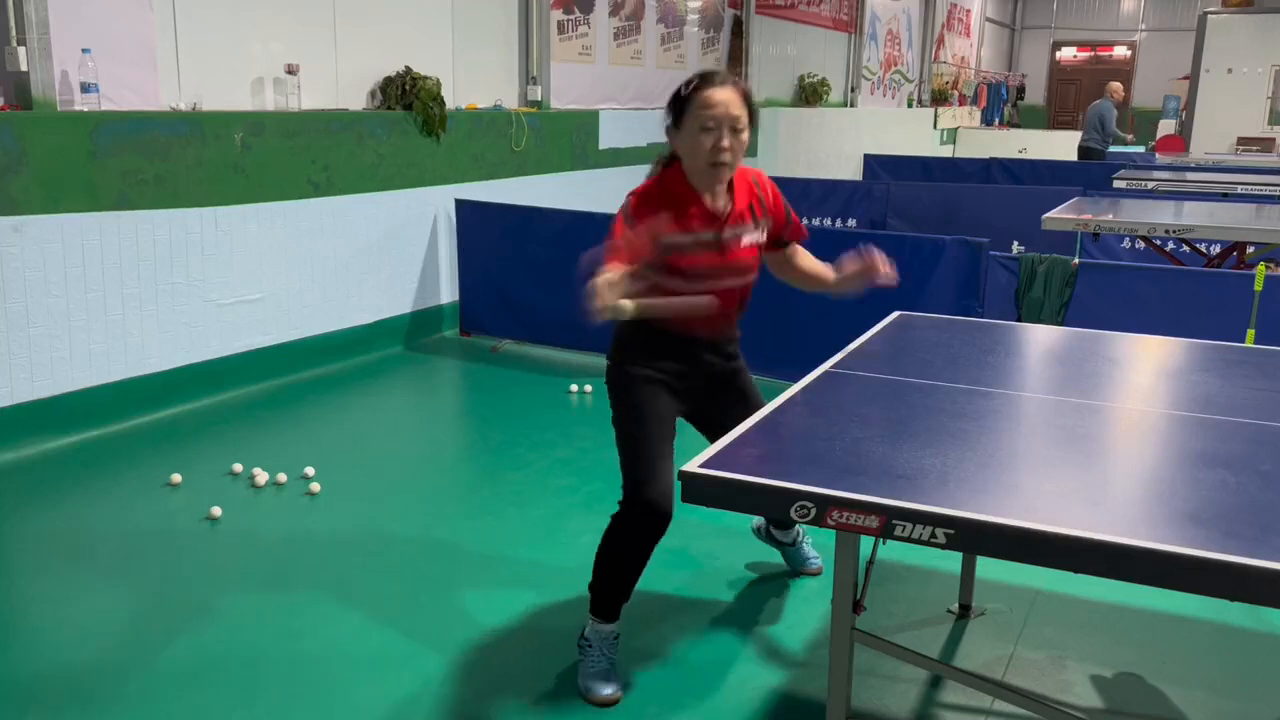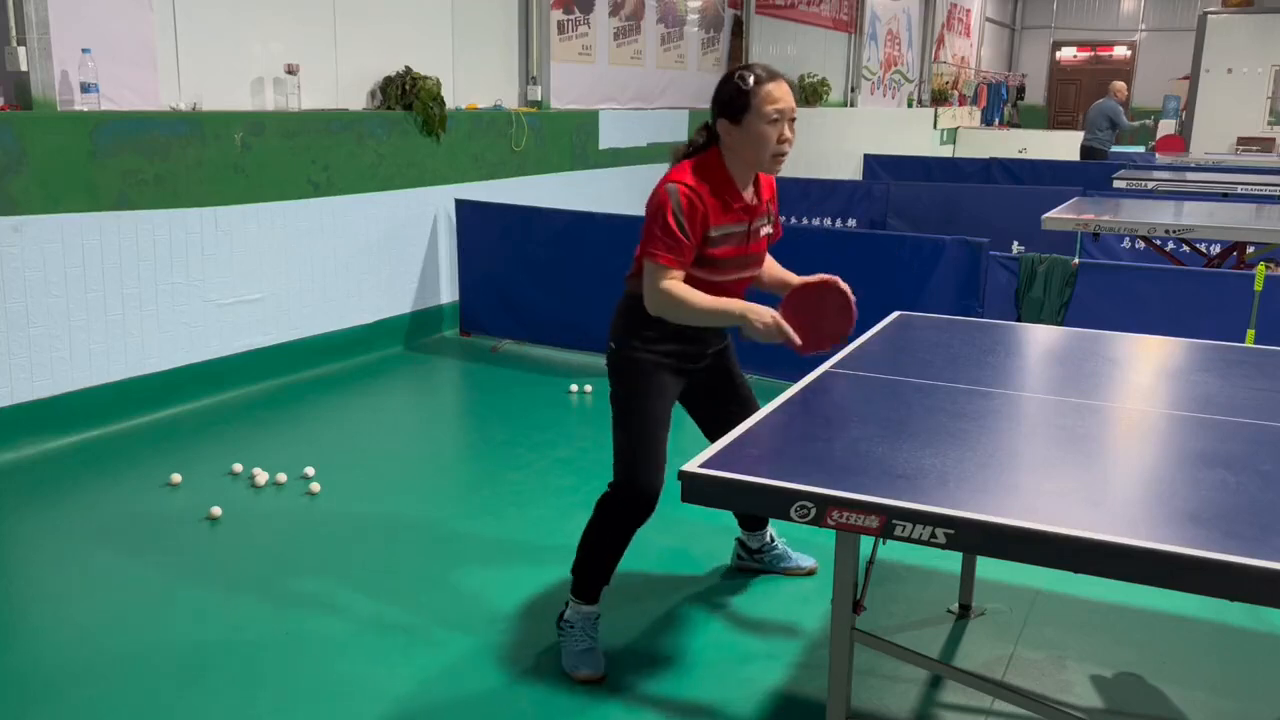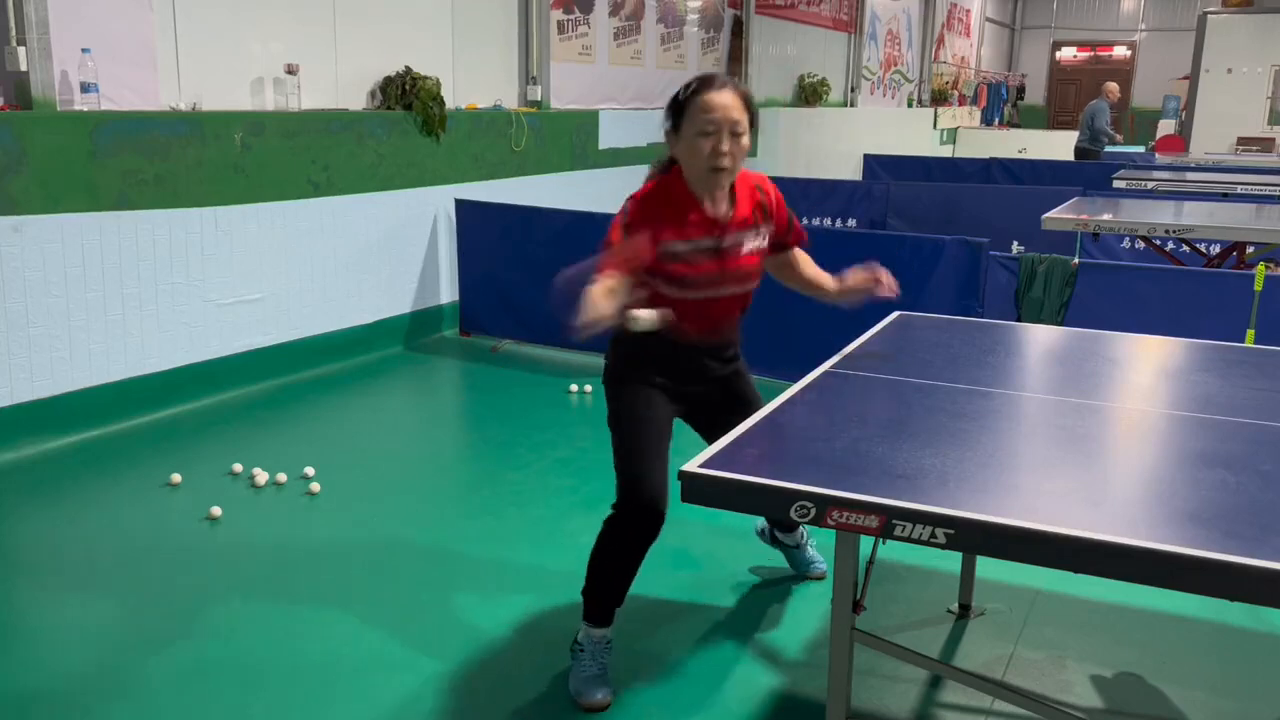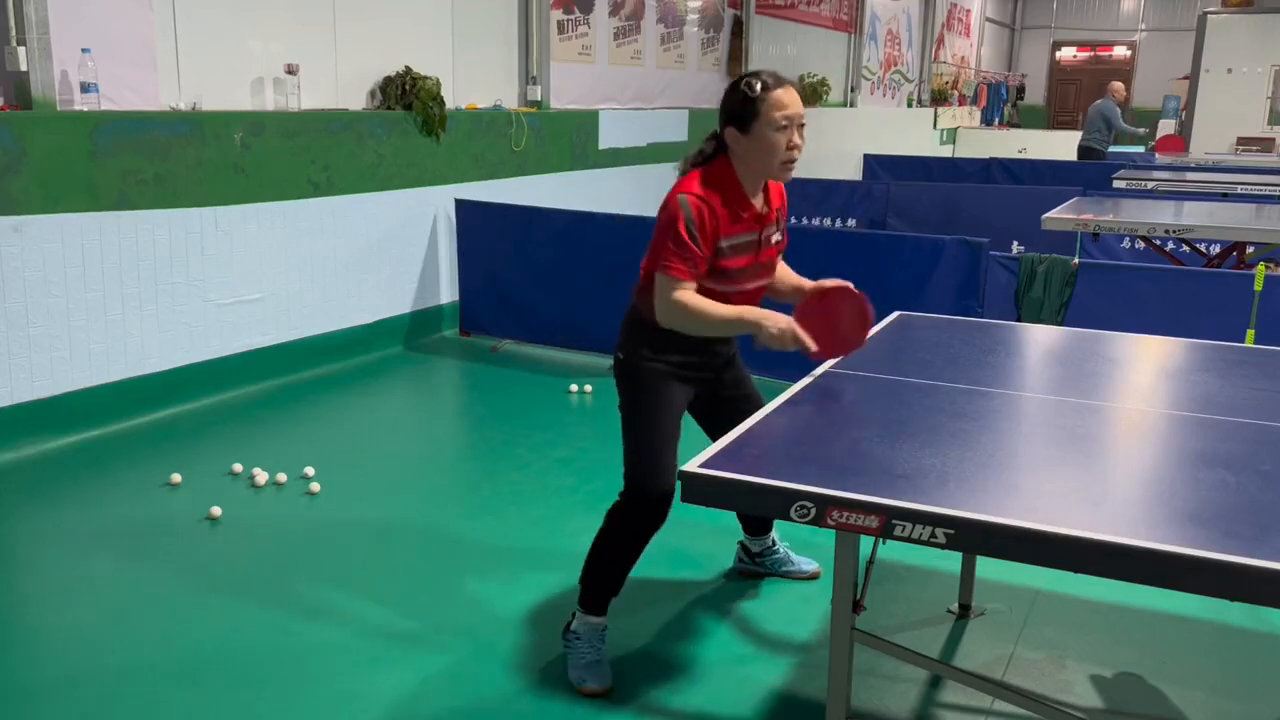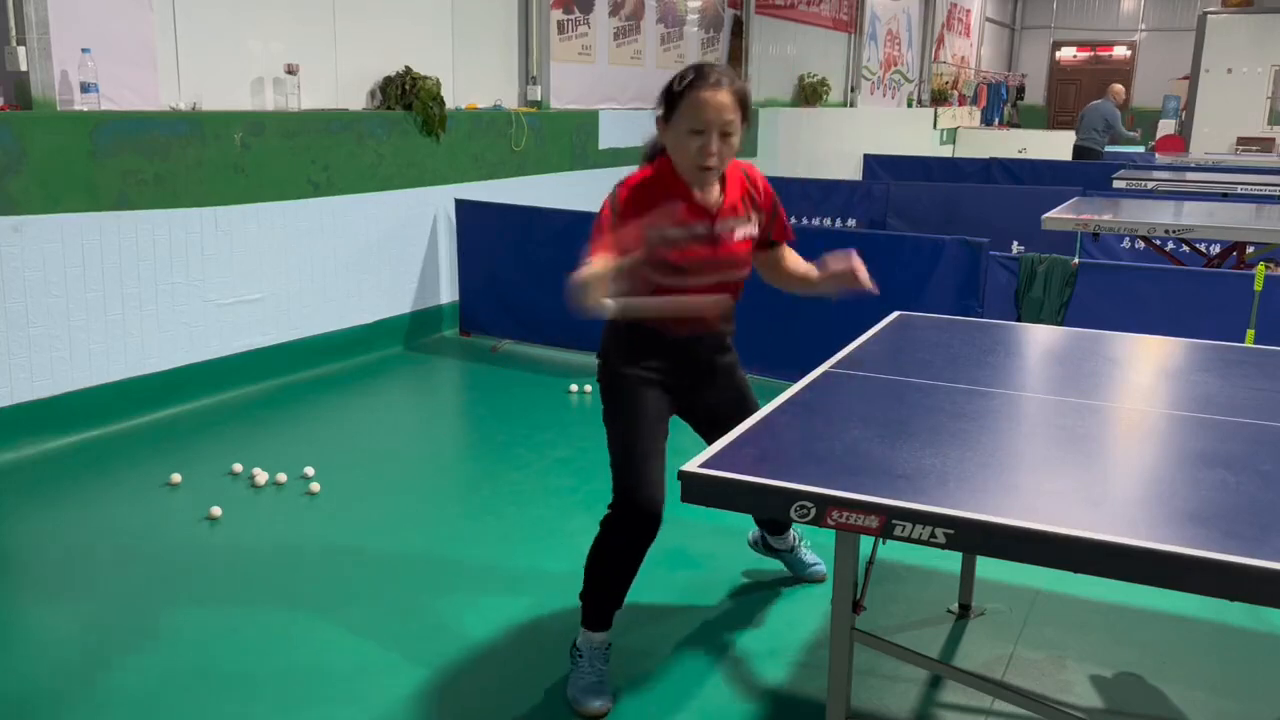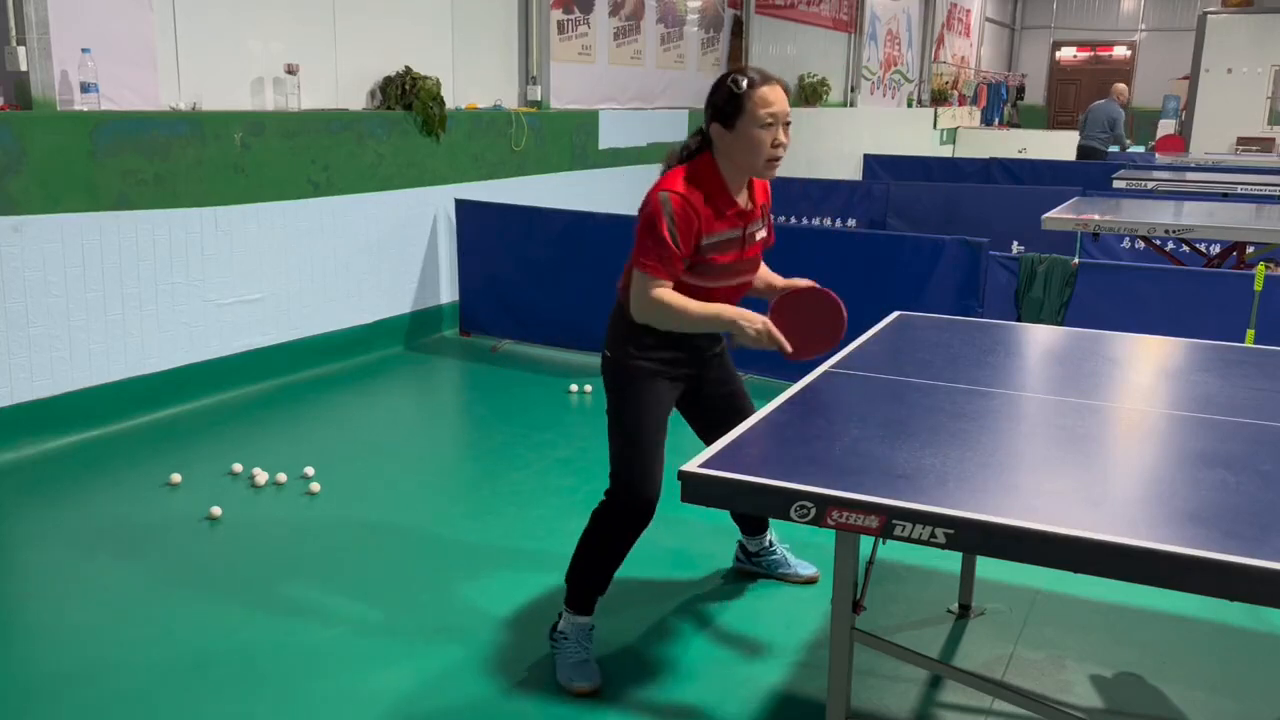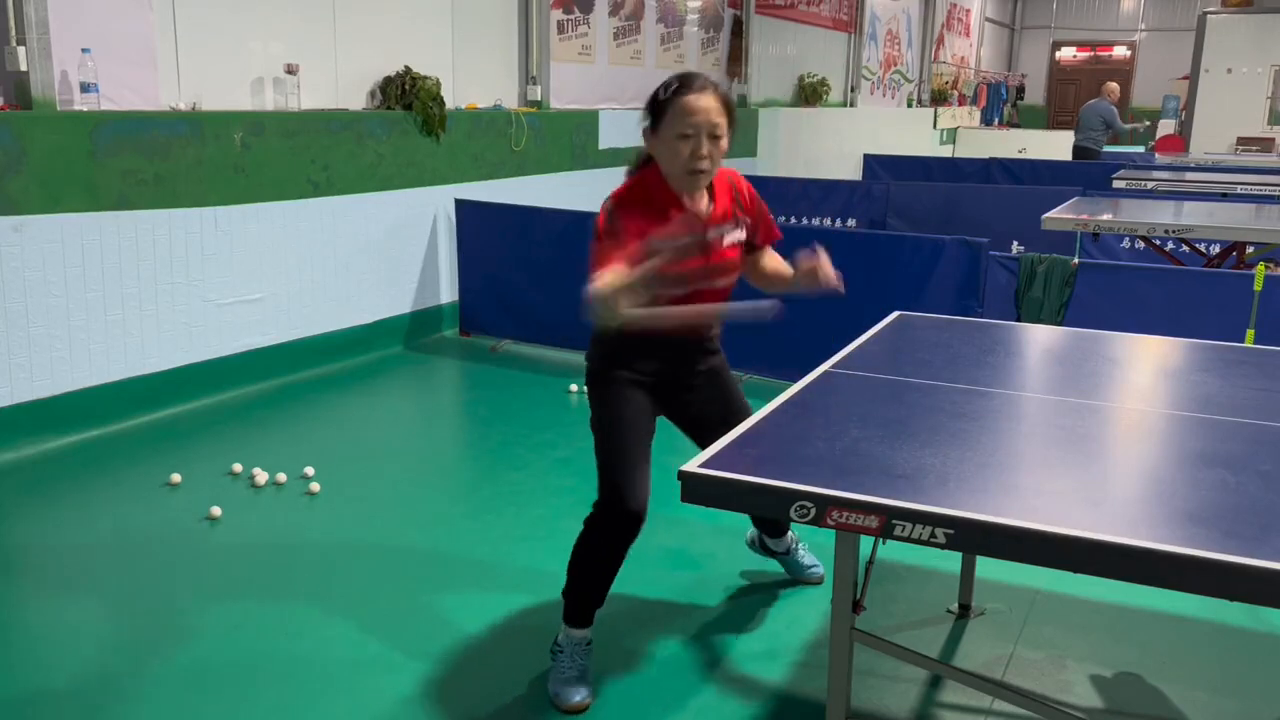
dt=0.7s
person 1, frame 1
left shoulder: (757, 190)
right shoulder: (649, 203)
left elbow: (794, 263)
right elbow: (603, 296)
left wrist: (843, 278)
right wrist: (617, 298)
left hip: (717, 358)
right hip: (647, 363)
right knee: (650, 502)
left ankle: (780, 529)
right ankle: (599, 632)
person 1, frame 2
left shoulder: (762, 187)
right shoulder: (683, 192)
right elbow: (659, 294)
left wrist: (801, 286)
right wrist: (742, 314)
left hip: (708, 343)
right hip: (647, 345)
right knee: (637, 487)
left ankle: (756, 543)
right ankle: (579, 615)
person 1, frame 3
left shoulder: (760, 195)
right shoulder: (647, 207)
left elbow: (791, 265)
right elbow: (605, 293)
left wrist: (839, 288)
right wrist: (602, 304)
left hip: (718, 362)
right hip: (645, 369)
right knee: (644, 504)
left ankle: (784, 533)
right ankle: (590, 639)
person 1, frame 4
left shoulder: (773, 195)
right shoulder: (694, 201)
right elbow: (671, 305)
left wrist: (813, 292)
right wrist: (755, 320)
left hip: (716, 352)
right hip: (656, 354)
right knee: (649, 494)
left ankle: (758, 547)
right ankle: (585, 626)
person 1, frame 5
left shoulder: (749, 186)
right shoulder: (635, 196)
left elbow: (779, 264)
right elbow: (585, 292)
left wrist: (827, 278)
right wrist: (625, 257)
left hip: (709, 357)
right hip: (638, 364)
right knee: (640, 507)
left ankle: (778, 539)
right ankle: (590, 645)
person 1, frame 6
left shoulder: (758, 191)
right shoulder: (676, 199)
right elbow: (646, 302)
left wrist: (786, 290)
right wrist: (729, 318)
left hip: (704, 350)
right hip: (644, 354)
right knee: (634, 495)
left ankle: (756, 548)
right ankle: (573, 625)
person 1, frame 7
left shoulder: (740, 196)
right shoulder: (627, 207)
left elbow: (762, 268)
right elbow: (602, 306)
left wrist: (801, 275)
right wrist: (652, 263)
left hip: (698, 361)
right hip: (627, 368)
right knee: (624, 507)
left ankle: (776, 540)
right ankle: (572, 638)
